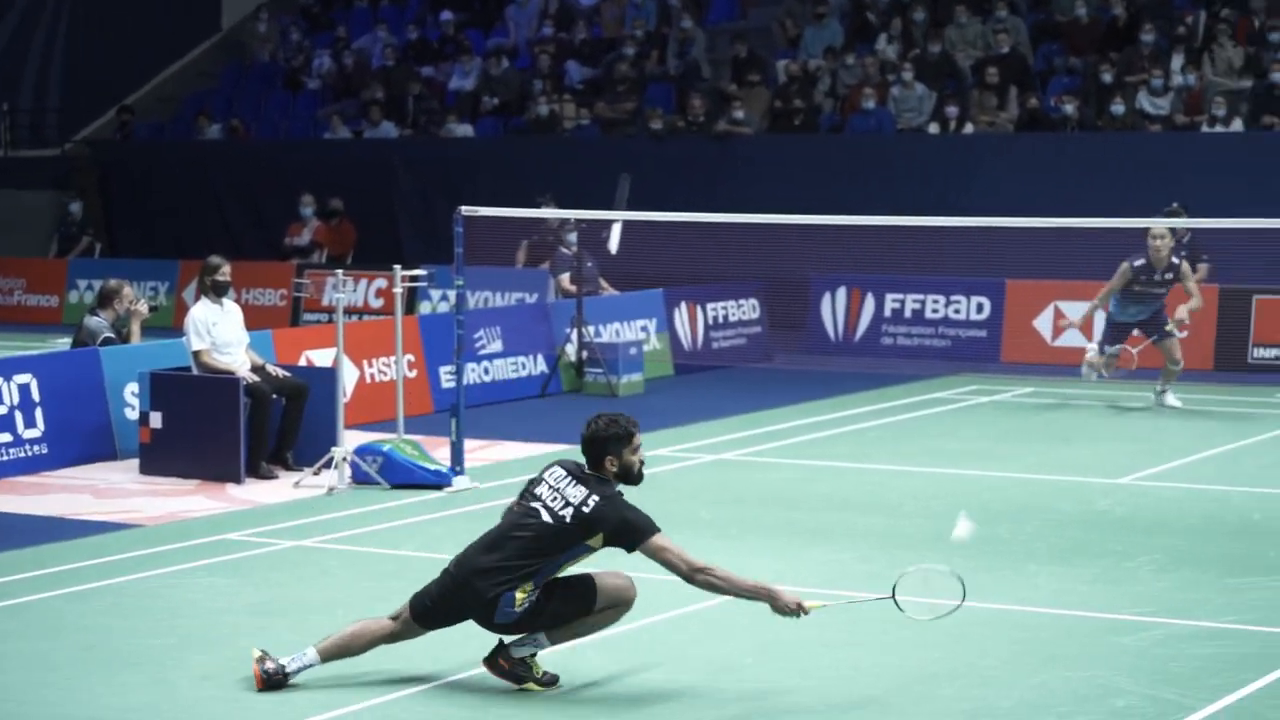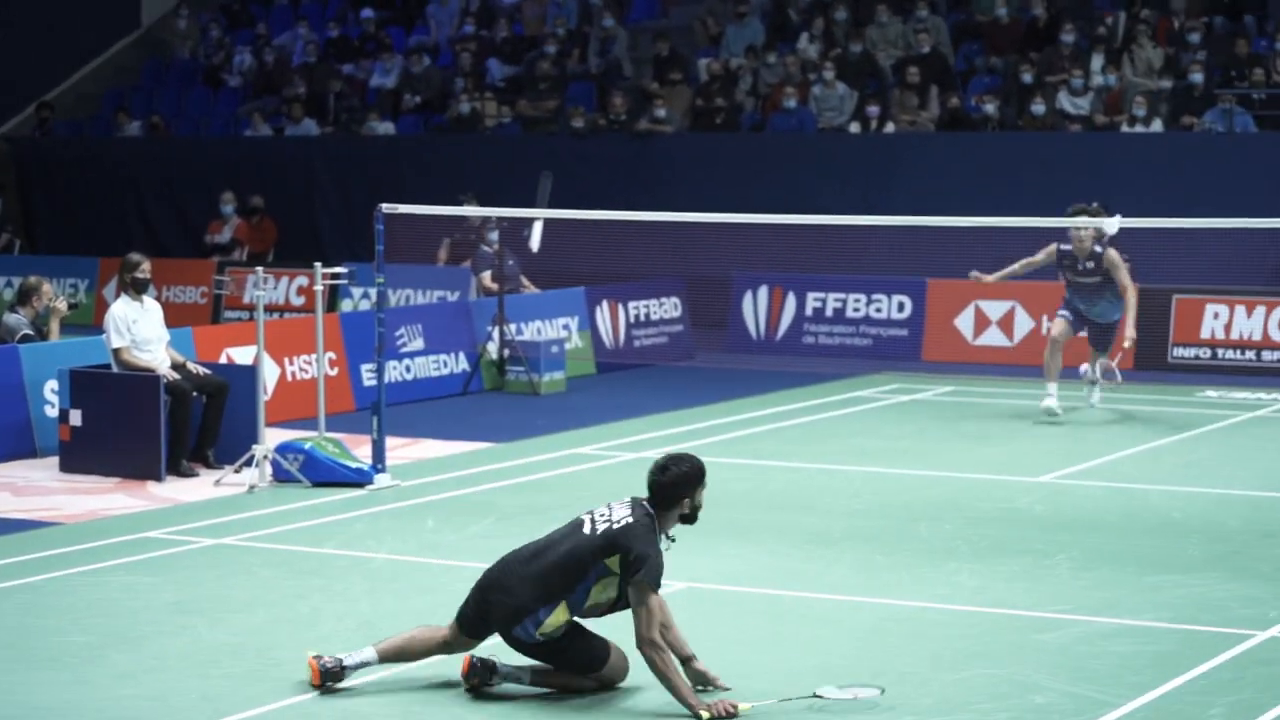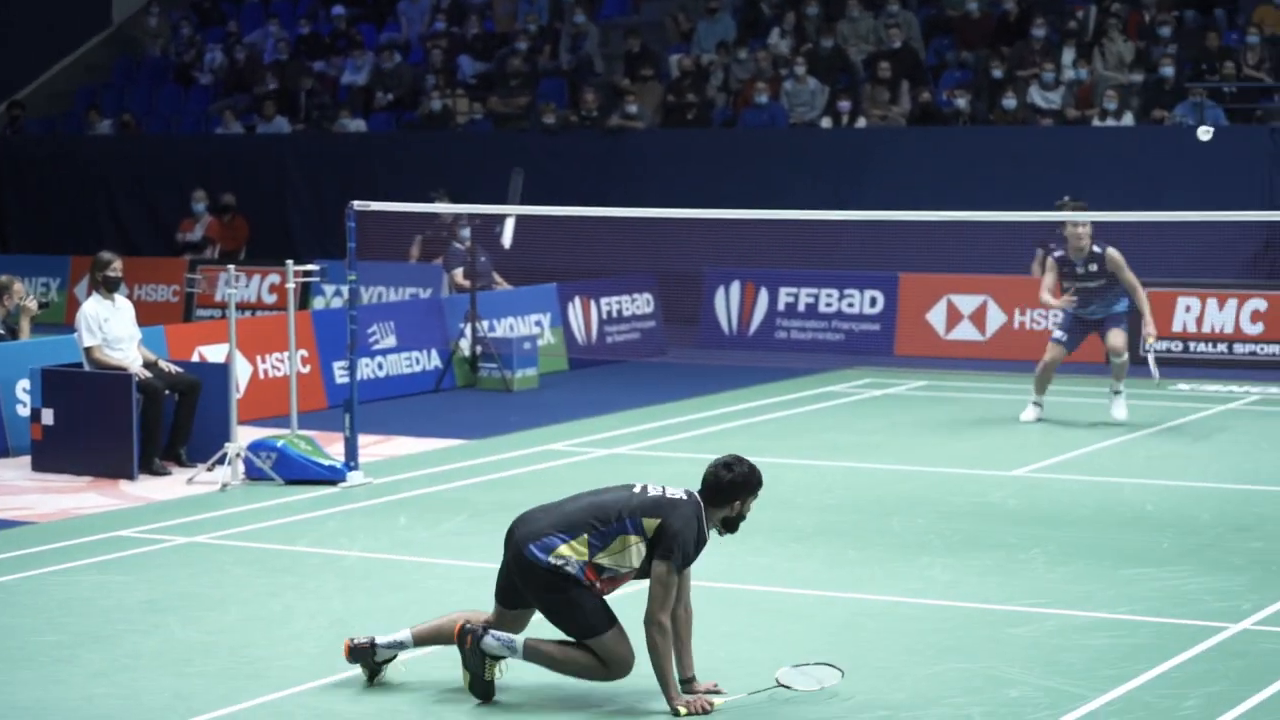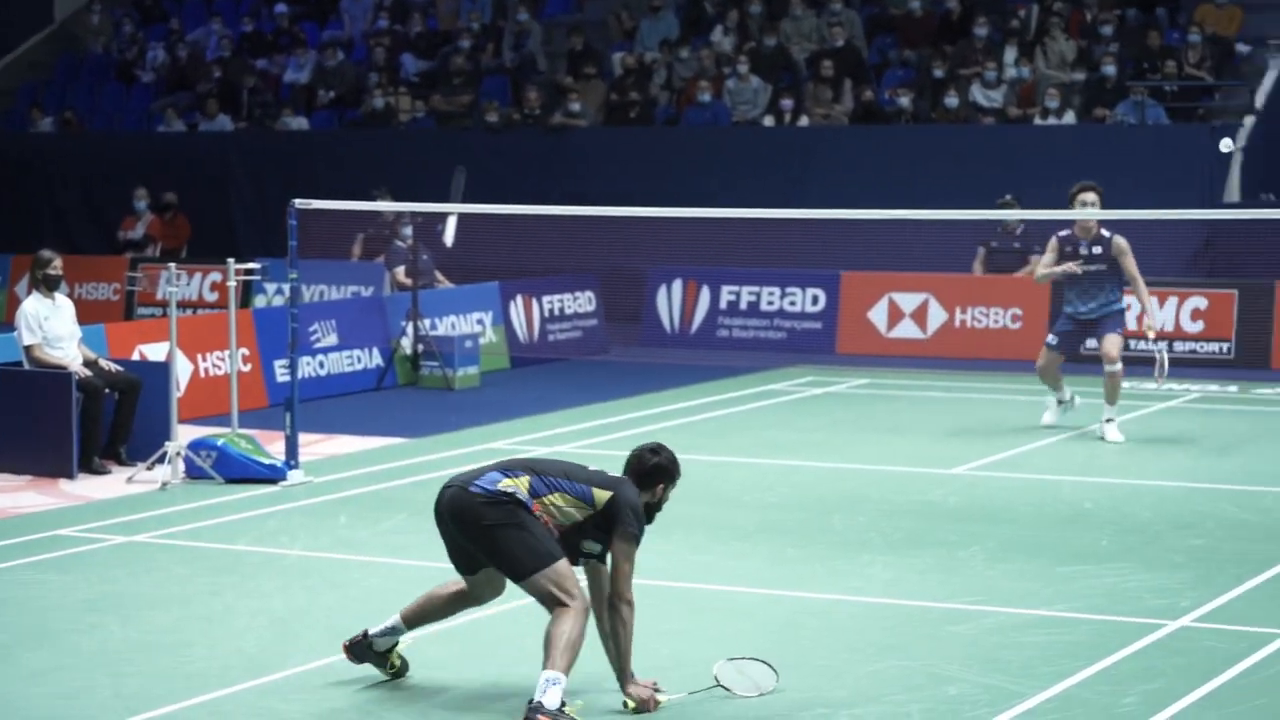
dt=0.2s
person 1, frame 1
left shoulder: (557, 469)
right shoulder: (615, 510)
right elbow: (693, 571)
right wrist: (771, 595)
left hip: (465, 573)
right hip: (499, 600)
left knee: (400, 624)
right knee: (622, 592)
left ankle: (284, 665)
right ankle: (515, 653)
person 1, frame 2
left shoulder: (636, 509)
right shoulder: (642, 545)
left elbow: (657, 608)
right elbow: (652, 640)
left wrist: (693, 666)
left hip: (497, 582)
right hip: (523, 617)
left knee: (451, 638)
right knee: (615, 669)
left ankle: (338, 664)
right ankle: (492, 672)
person 1, frame 3
left shoulder: (683, 509)
right shoulder: (685, 525)
left elbow: (680, 605)
right elbow: (658, 621)
left wrist: (688, 679)
left hip: (526, 532)
right hip: (545, 554)
left knee: (500, 622)
right knee: (618, 661)
left ankle: (378, 647)
right ankle: (486, 642)
person 1, frame 4
left shoulder: (604, 503)
right shoulder: (628, 504)
left elbow: (604, 598)
right elbow: (621, 601)
left wrist: (627, 676)
right wrist: (626, 682)
left hip: (455, 496)
right hip: (489, 500)
left knee: (480, 589)
right knee: (570, 604)
left ankle: (375, 640)
person 2, frame 1
left shoulder: (234, 308)
right shoulder: (198, 314)
right elbow: (203, 360)
left wrist: (265, 365)
right wrist: (235, 370)
left hip: (246, 372)
left knee: (298, 388)
right knee: (262, 392)
left ankle: (282, 452)
right ankle: (256, 462)
person 2, frame 2
left shoulder: (154, 305)
right shoulder: (118, 311)
right elbow: (123, 357)
left wrist: (186, 362)
right wrist: (155, 368)
left hip: (166, 370)
right hip: (140, 374)
left knee: (219, 385)
right knee: (183, 390)
left ankle: (203, 450)
right ankle: (177, 460)
person 2, frame 3
left shoulder: (125, 304)
right shoulder: (89, 309)
right elbow: (95, 356)
left wrist: (157, 361)
right wrist: (128, 367)
left hip: (138, 368)
right hip: (112, 373)
left knee: (191, 384)
right knee: (154, 388)
left ankle: (175, 448)
right ankle: (149, 459)
person 2, frame 4
left shoulder: (66, 303)
right shoulder: (29, 308)
right elbow: (34, 355)
left wrist: (97, 360)
right wrist: (71, 366)
left hip: (77, 367)
left knee: (130, 383)
right knee: (93, 386)
left ankle: (115, 447)
right ankle: (89, 456)
person 3, frame 1
left shoulder: (1180, 266)
right shoulder: (1133, 266)
left elbow: (1197, 299)
right elbow: (1107, 292)
left wrist: (1185, 308)
right wrist: (1083, 318)
left hip: (1152, 312)
right hip: (1121, 315)
left knee: (1175, 359)
right knee: (1102, 366)
left ankle: (1163, 390)
right ankle: (1093, 353)
person 3, frame 2
left shoulder: (1108, 254)
right shoulder: (1060, 251)
left elbow: (1129, 291)
right elbow: (1028, 264)
left wrist: (1130, 325)
right wrist: (993, 278)
left hip: (1106, 313)
right hip: (1075, 306)
left knee: (1100, 359)
right knee: (1056, 337)
left ankle: (1092, 378)
right ankle: (1050, 395)
person 3, frame 3
left shoulder: (1108, 255)
right shoulder: (1056, 259)
left elbow: (1135, 287)
right elbow: (1044, 294)
left wrist: (1148, 321)
right wrist: (1056, 302)
left hip: (1112, 311)
right hip: (1076, 313)
left knee: (1116, 347)
right knee: (1049, 360)
left ankle: (1117, 390)
right ankle: (1036, 403)
person 3, frame 4
left shoulder: (1115, 242)
right shoulder: (1060, 240)
left elbow: (1136, 280)
right elbow: (1038, 275)
left wrist: (1148, 314)
right wrist: (1059, 269)
left hip: (1109, 311)
right hip: (1074, 313)
left knee: (1110, 355)
right knee: (1044, 367)
left ankle: (1109, 420)
right ankle: (1063, 398)
